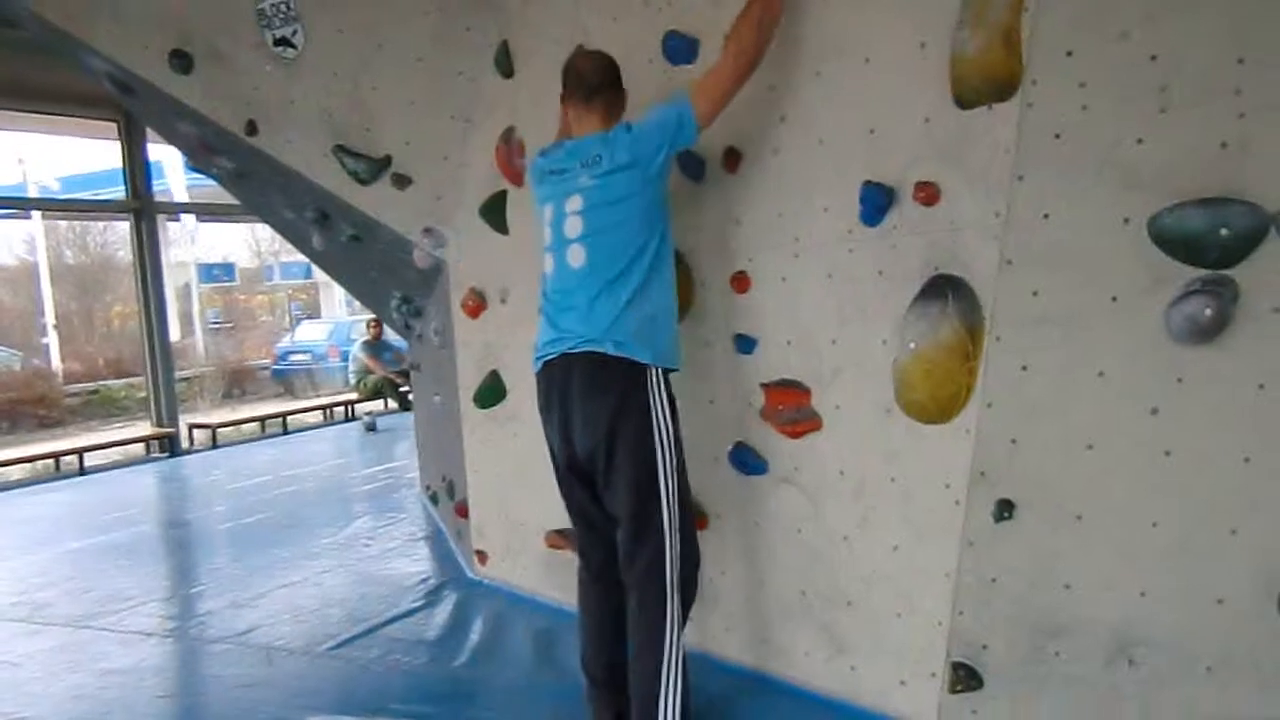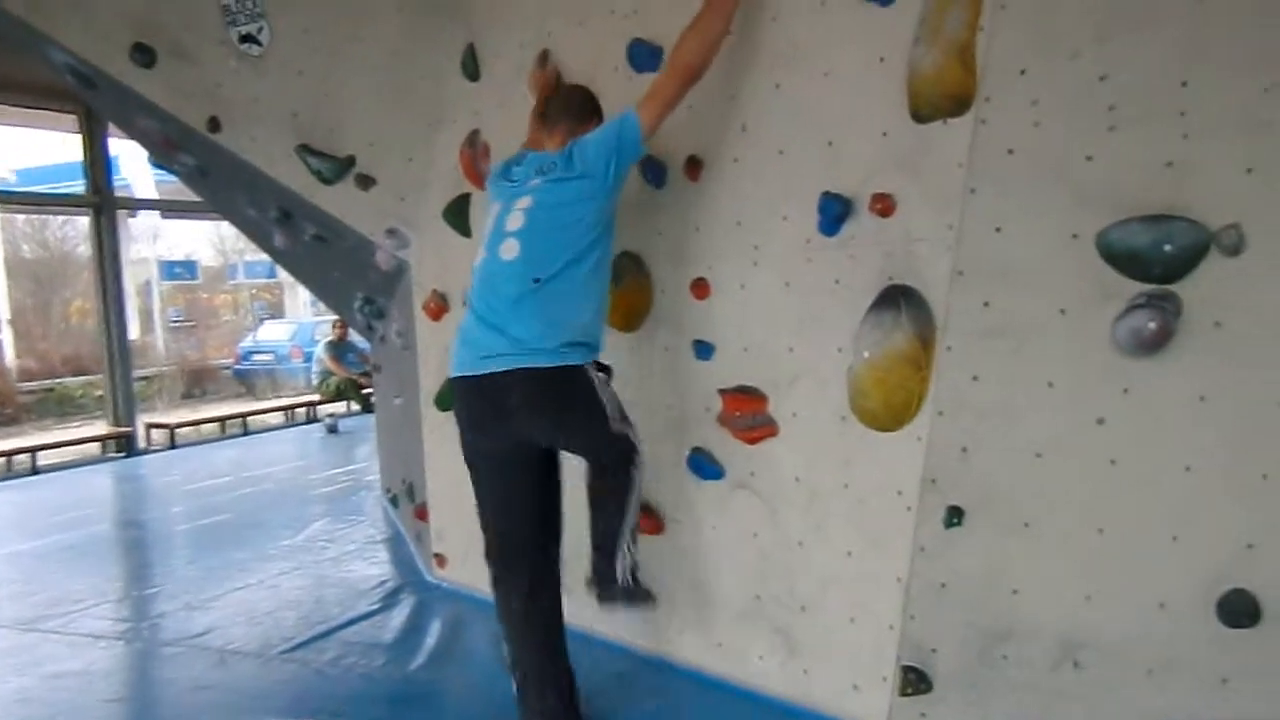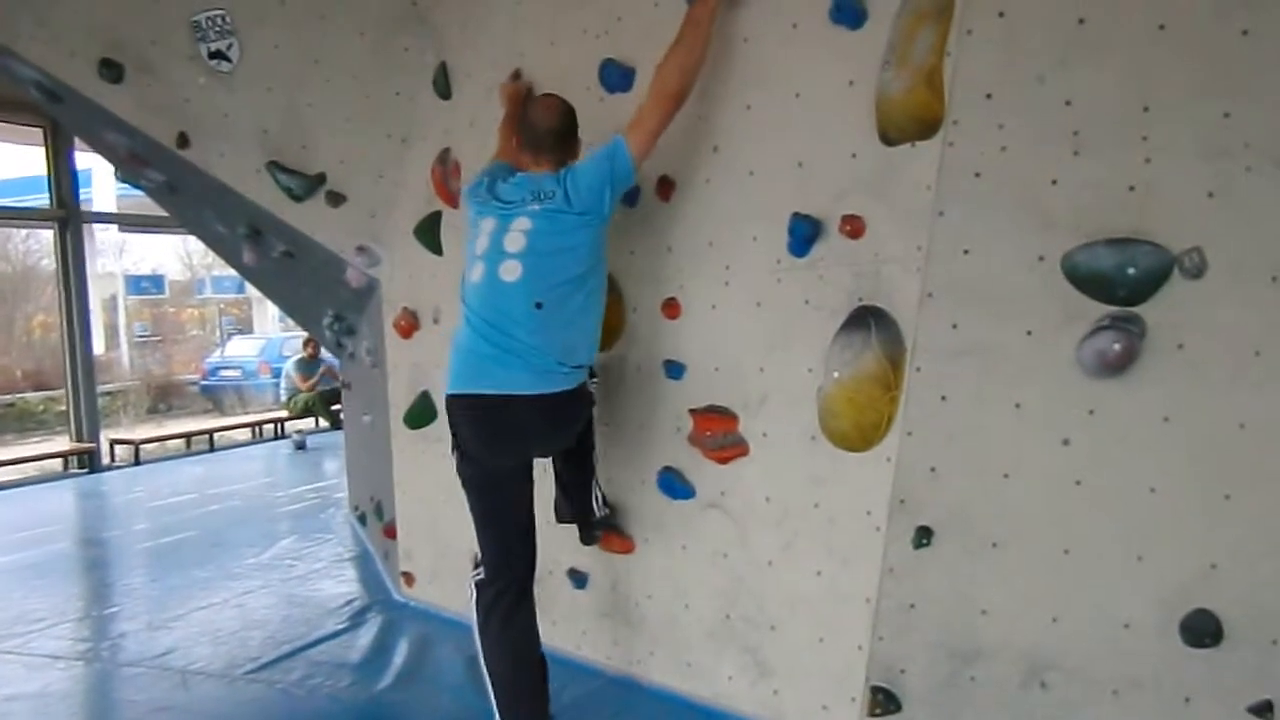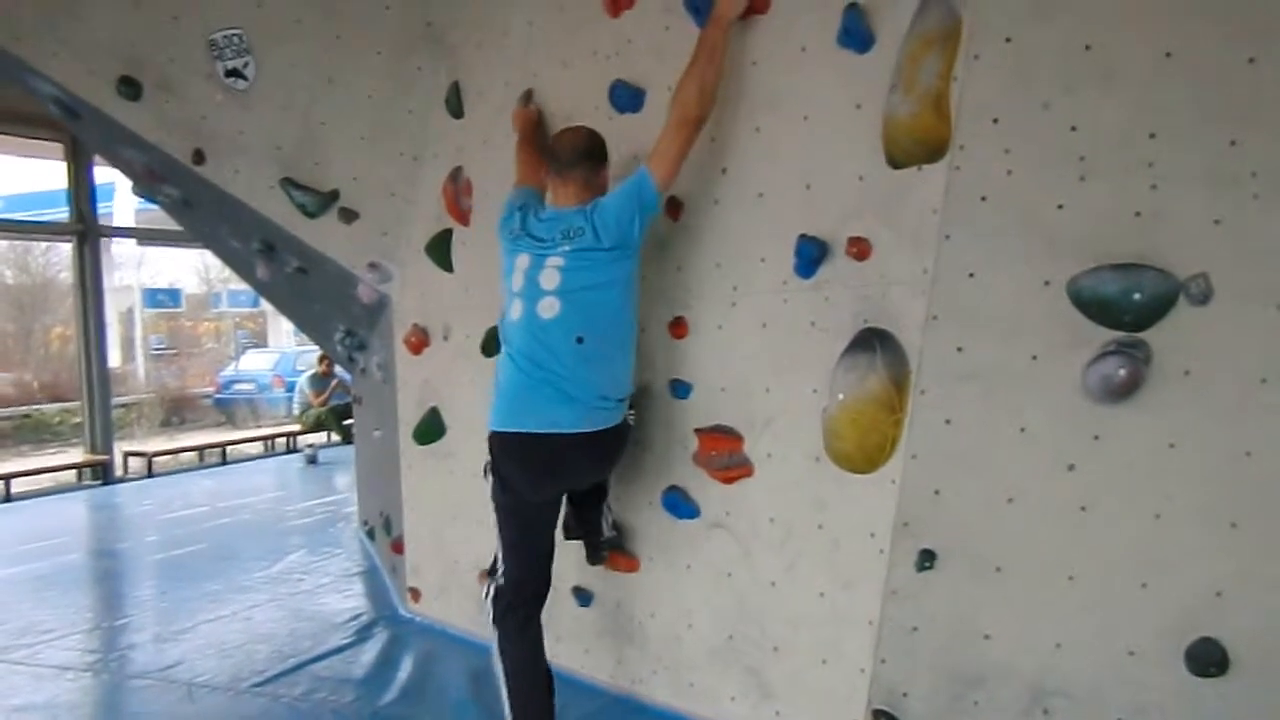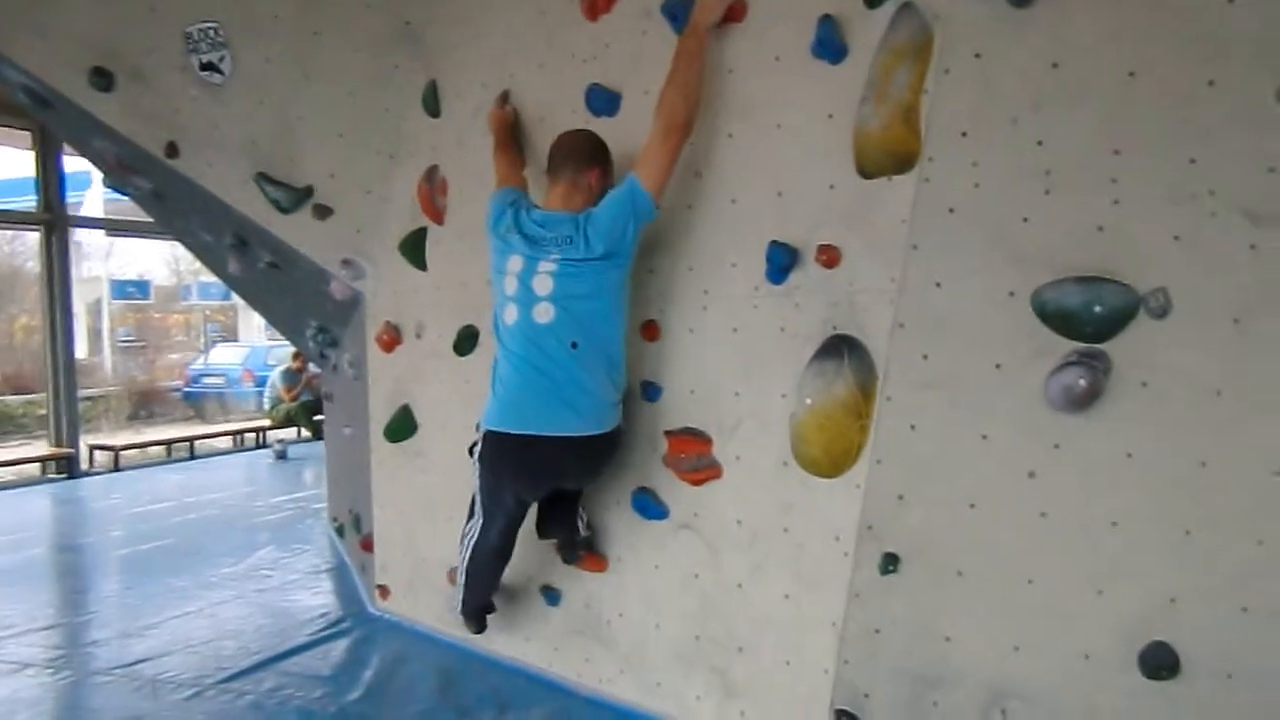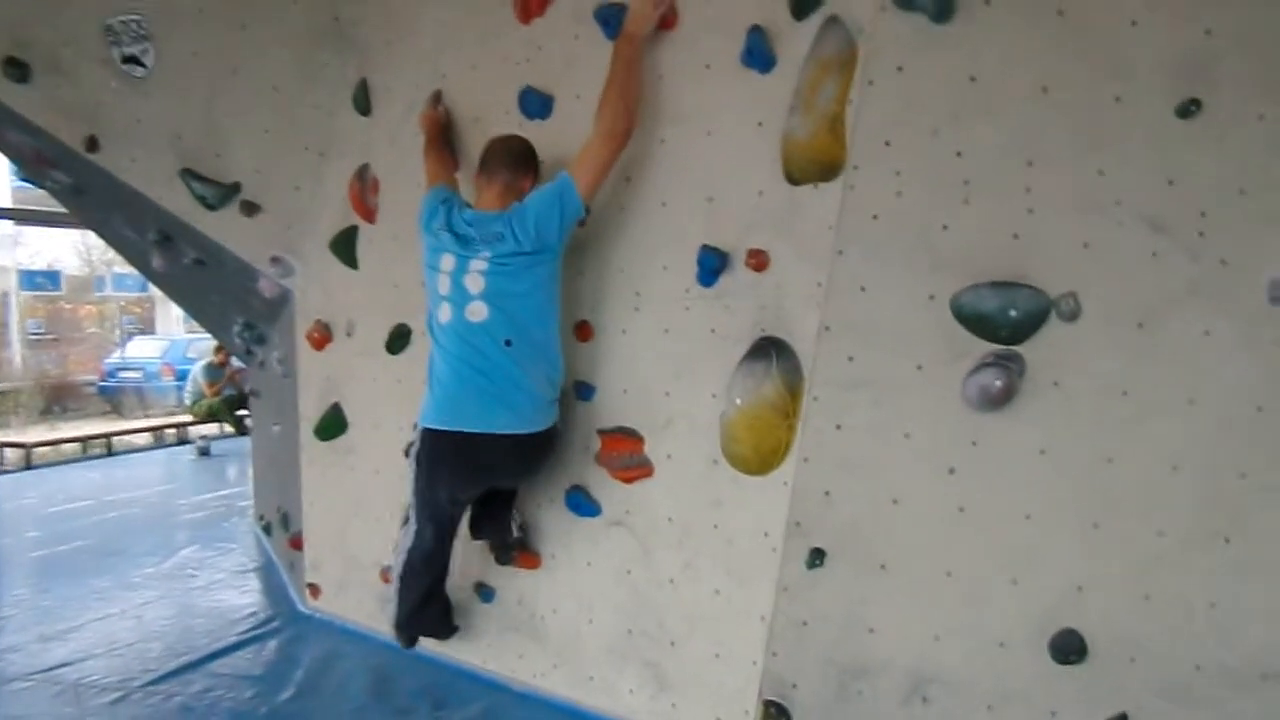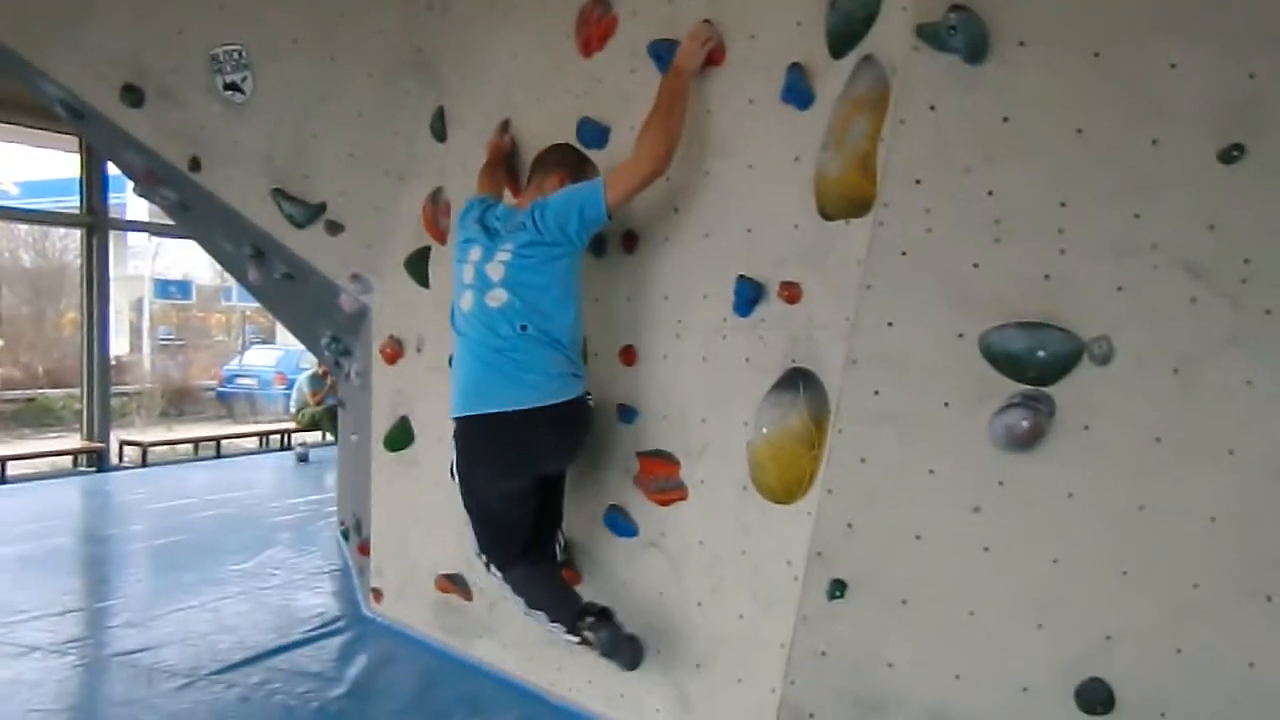
dt=0.7s
person 1, frame 1
left shoulder: (544, 169)
right shoulder: (637, 147)
right elbow: (737, 61)
left wrist: (573, 87)
left hip: (557, 383)
right hip: (623, 377)
left knee: (600, 554)
right knee: (658, 561)
person 1, frame 2
left shoulder: (506, 177)
right shoulder: (592, 161)
right elbow: (682, 71)
left wrist: (543, 98)
left hip: (475, 390)
right hip: (554, 379)
left knee: (520, 565)
right knee: (617, 448)
right ankle: (613, 572)
person 1, frame 3
left shoulder: (486, 194)
right shoulder: (586, 192)
left elbow: (508, 154)
right elbow: (667, 94)
left wrist: (512, 108)
left hip: (474, 407)
right hip: (550, 408)
left knee: (502, 575)
right ankle: (586, 511)
person 1, frame 4
left shoulder: (517, 225)
right shoulder: (615, 222)
left elbow: (530, 169)
right elbow: (686, 122)
left wrist: (527, 131)
left hip: (516, 441)
right hip: (594, 439)
left knee: (518, 589)
right ankle: (595, 530)
person 1, frame 5
left shoulder: (509, 226)
right shoulder: (608, 232)
left elbow: (507, 163)
right elbow: (671, 129)
left wrist: (503, 128)
left hip: (511, 439)
right hip: (589, 443)
left knee: (490, 529)
left ankle: (473, 608)
right ankle: (566, 529)
person 1, frame 6
left shoulder: (440, 225)
right shoulder: (536, 228)
left elbow: (439, 165)
right elbow: (611, 135)
left wrist: (435, 130)
left hip: (448, 437)
right hip: (528, 441)
left knee: (427, 534)
left ankle: (414, 622)
right ankle: (499, 527)
person 1, frame 7
left shoulder: (475, 222)
right shoulder: (557, 218)
left elbow: (491, 184)
right elbow: (650, 160)
left wrist: (496, 156)
right wrist: (681, 68)
left hip: (483, 425)
right hip: (556, 416)
left knee: (508, 552)
left ankle: (596, 626)
right ankle: (551, 553)
